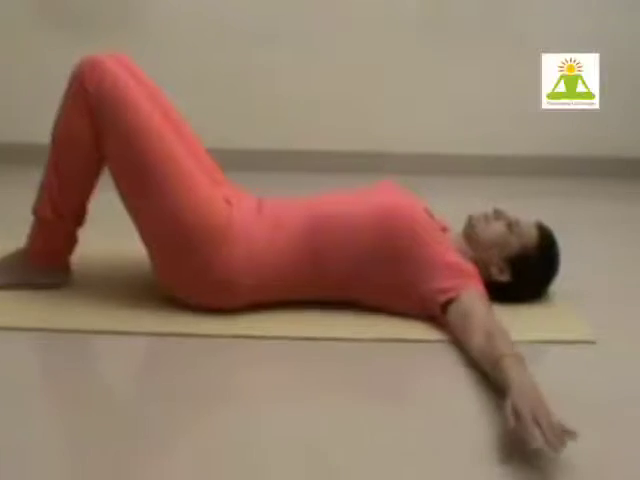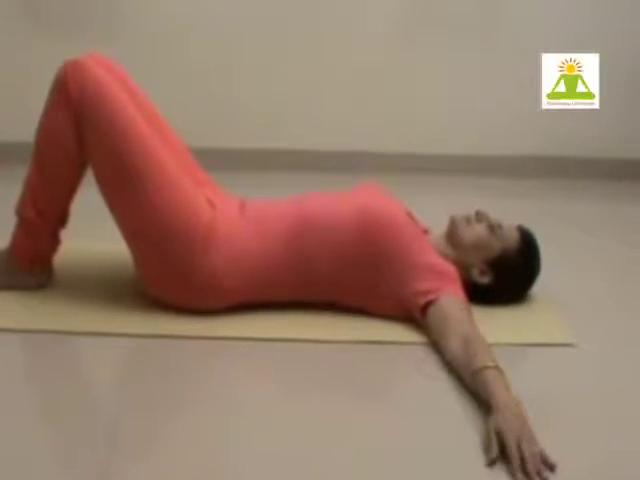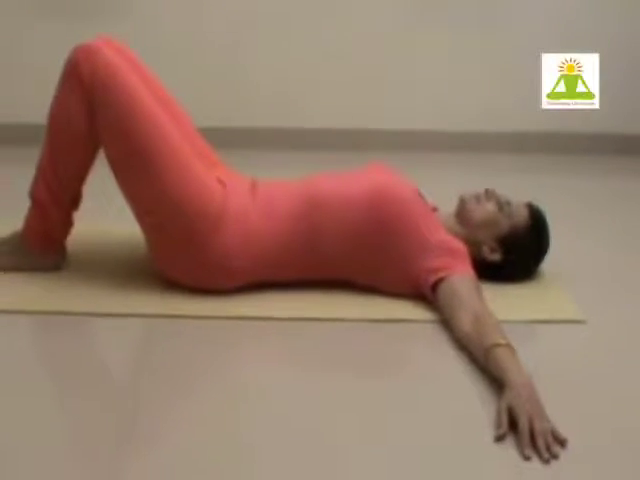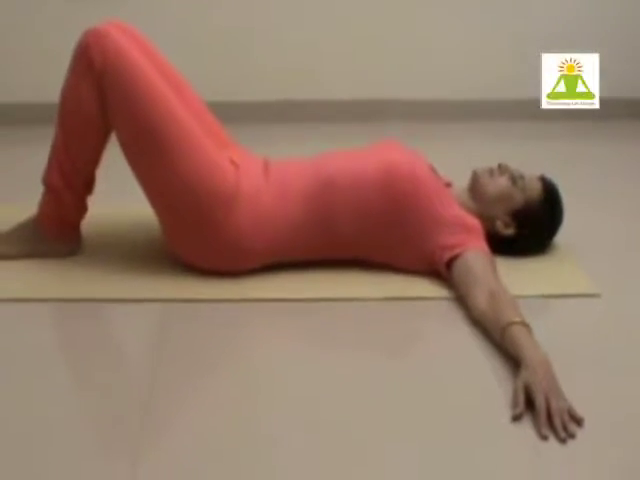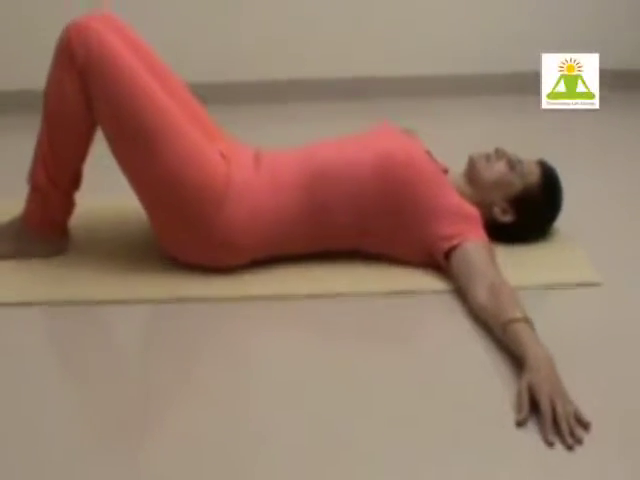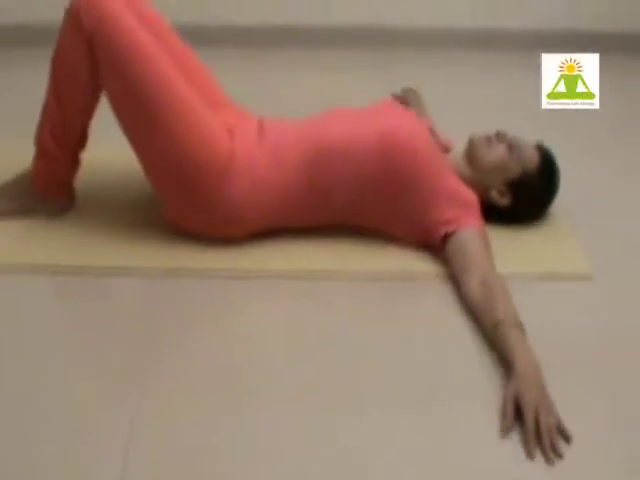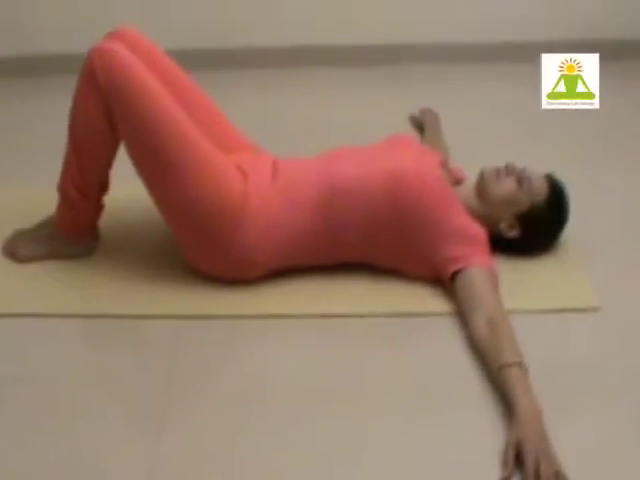
dt=0.4s
person 1, frame 1
left shoulder: (454, 275)
right shoulder: (442, 242)
left elbow: (482, 331)
left wrist: (521, 382)
left hip: (218, 258)
right hip: (240, 218)
left knee: (97, 78)
right knee: (111, 68)
person 1, frame 2
left shoulder: (434, 278)
right shoulder: (420, 244)
left elbow: (461, 339)
left wrist: (506, 404)
left hip: (199, 256)
right hip: (221, 218)
left knee: (83, 79)
right knee: (97, 75)
person 1, frame 3
left shoulder: (444, 256)
right shoulder: (431, 224)
left elbow: (471, 317)
left wrist: (517, 380)
left hip: (212, 237)
right hip: (233, 199)
left knee: (94, 63)
right knee: (106, 56)
person 1, frame 4
left shoulder: (458, 231)
right shoulder: (444, 200)
left elbow: (485, 294)
left wrist: (532, 357)
left hip: (225, 218)
right hip: (245, 178)
left knee: (103, 47)
right knee: (114, 38)
left ankle: (55, 228)
right ankle: (57, 222)
person 1, frame 5
left shoulder: (458, 222)
right shoulder: (442, 185)
left elbow: (486, 288)
left wrist: (536, 357)
left hip: (218, 213)
right hip: (238, 168)
left knee: (86, 39)
right knee: (99, 26)
person 1, frame 6
left shoulder: (454, 205)
right shoulder: (437, 152)
left elbow: (480, 280)
left wrist: (524, 364)
right wrist: (414, 102)
left hip: (219, 184)
right hip: (241, 135)
left ankle: (48, 184)
right ankle: (51, 177)
person 1, frame 7
left shoulder: (464, 239)
right shoulder: (446, 181)
left elbow: (487, 318)
left wrist: (525, 410)
right wrist: (430, 122)
left hip: (235, 224)
right hip: (254, 173)
left knee: (107, 63)
right knee: (123, 42)
left ankle: (72, 228)
right ankle: (76, 222)
